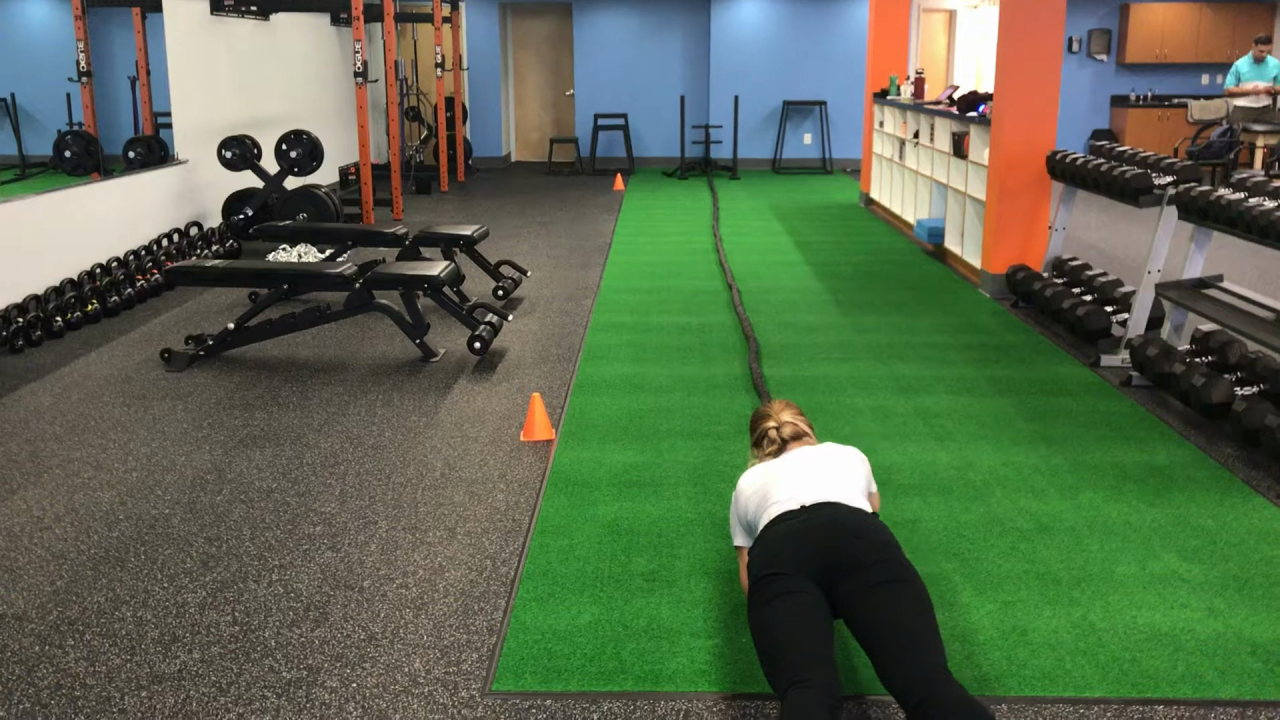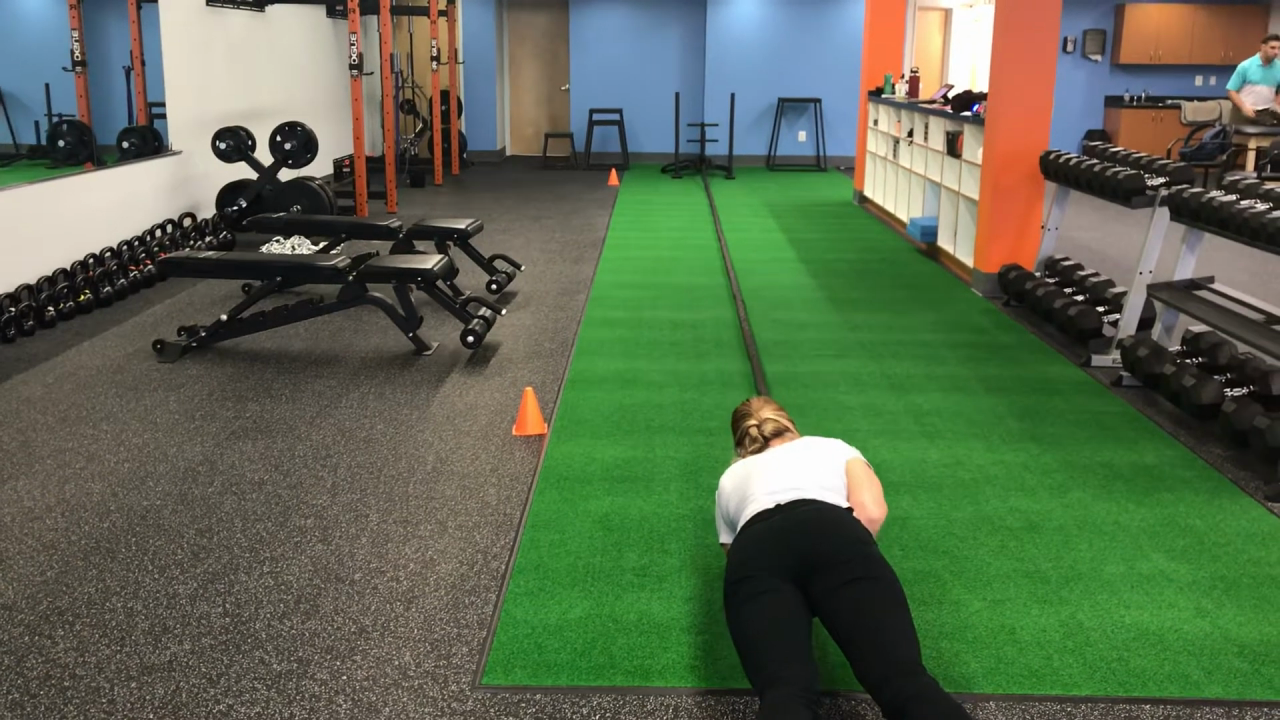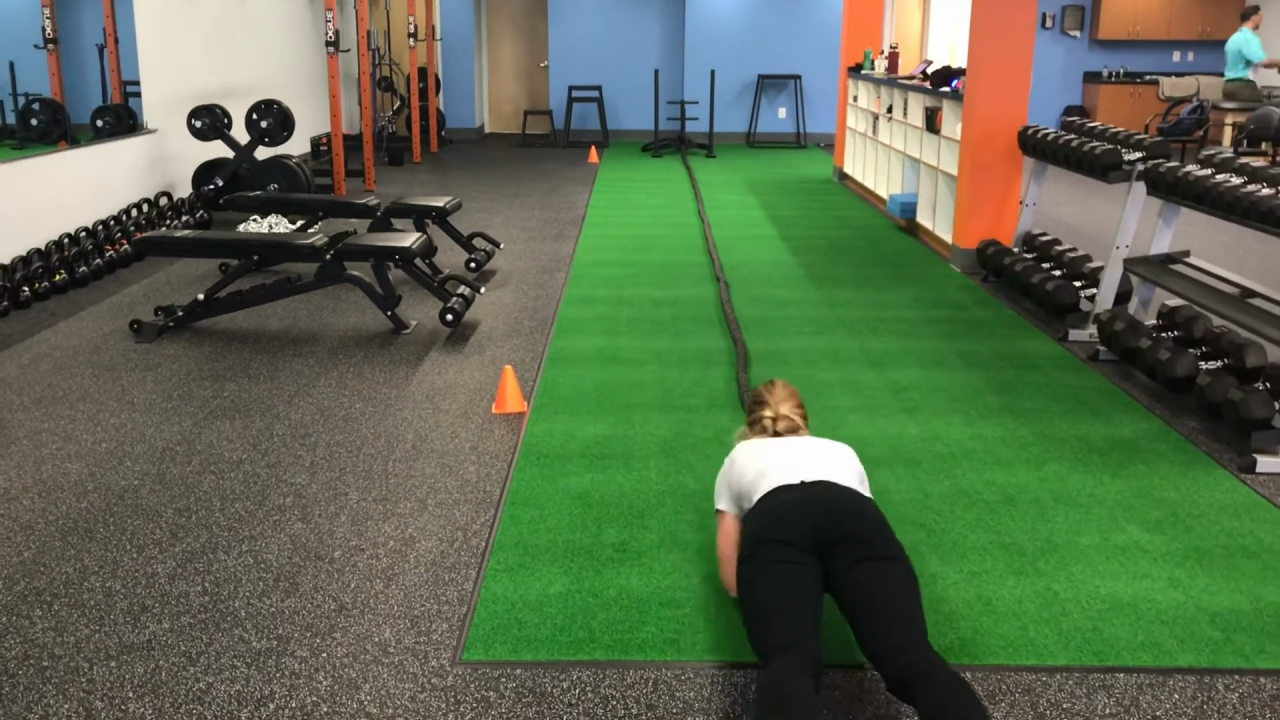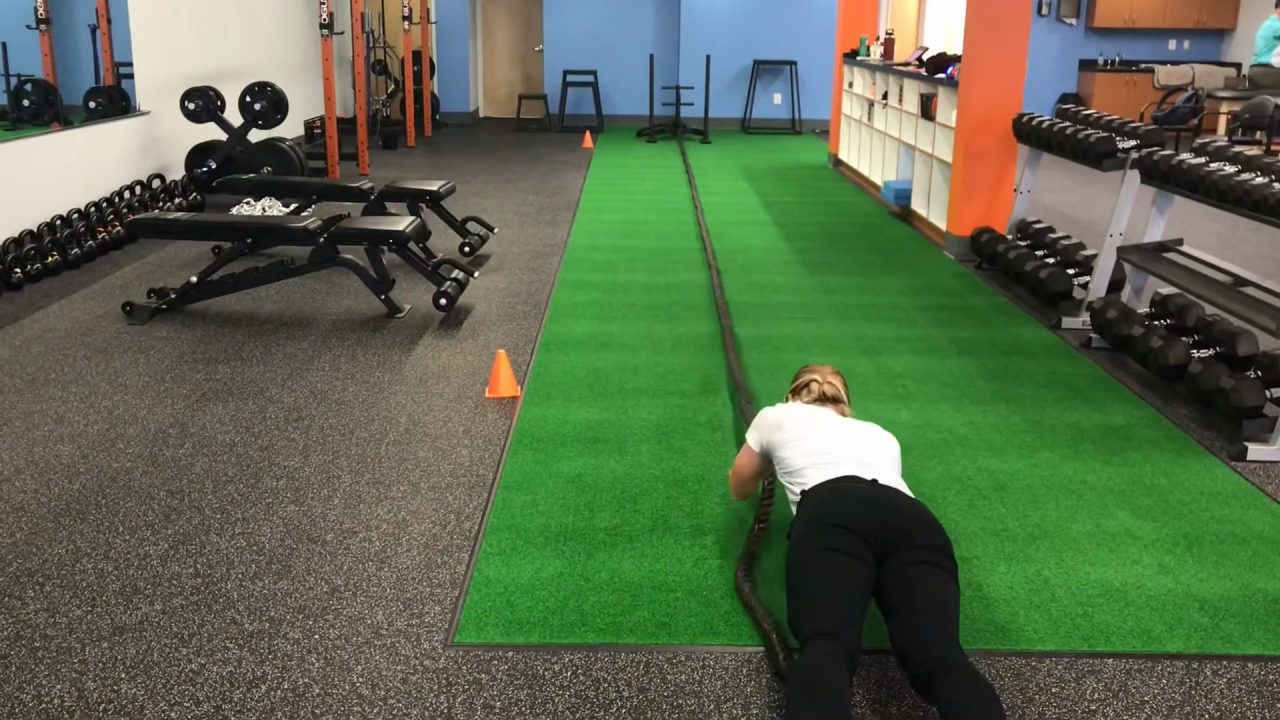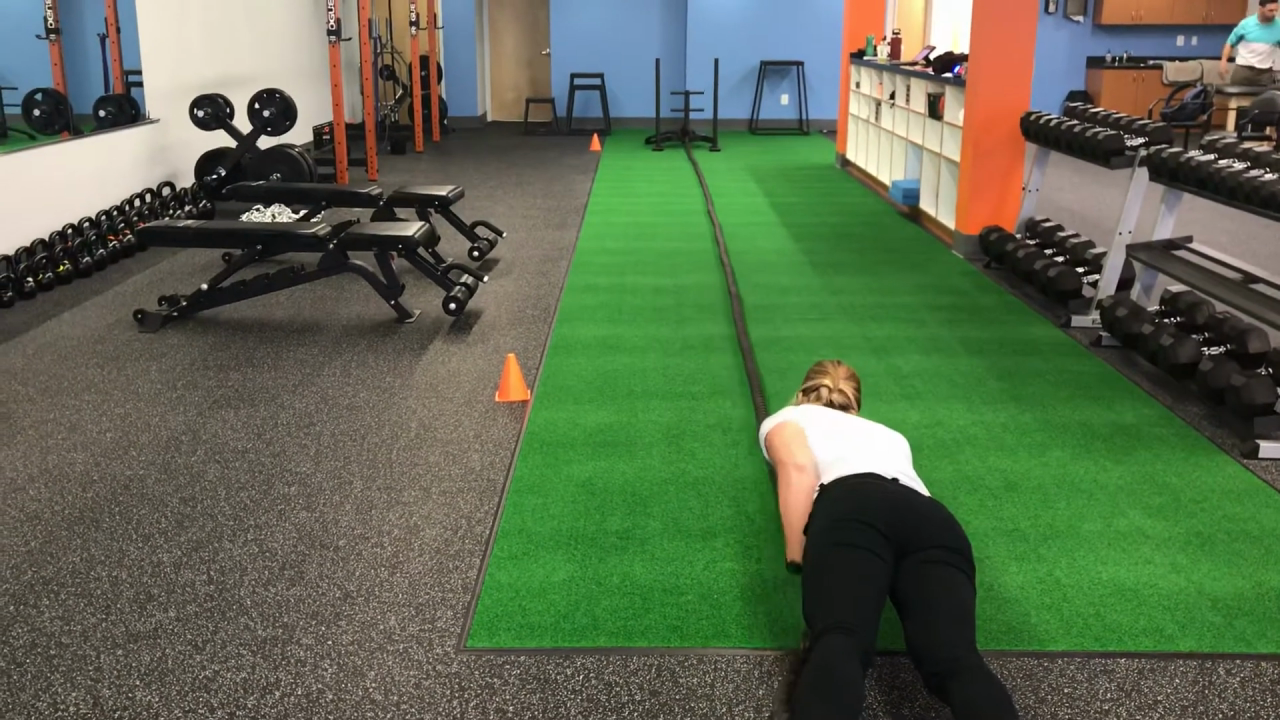
dt=1s
person 1, frame 1
left shoulder: (747, 482)
right shoulder: (847, 454)
left elbow: (749, 573)
left hip: (778, 554)
right hip: (858, 539)
right knee: (928, 682)
person 1, frame 2
left shoulder: (730, 478)
right shoulder: (833, 448)
right elbow: (871, 510)
left hip: (755, 553)
right hip: (834, 535)
left knee: (786, 694)
right knee: (904, 680)
person 1, frame 3
left shoulder: (738, 458)
right shoulder: (841, 450)
left elbow: (732, 579)
left hip: (778, 525)
right hip: (857, 519)
left knee: (790, 664)
right knee: (911, 657)
person 1, frame 4
left shoulder: (778, 416)
right shoulder: (881, 435)
left elbow: (739, 487)
left hip: (833, 518)
right hip: (914, 524)
left knee: (825, 648)
right knee: (939, 657)
person 1, frame 5
left shoulder: (786, 419)
right shoulder: (889, 434)
left elbow: (797, 466)
left wrist: (797, 556)
left hip: (852, 514)
right hip: (933, 523)
left knee: (839, 645)
right knee: (953, 658)
